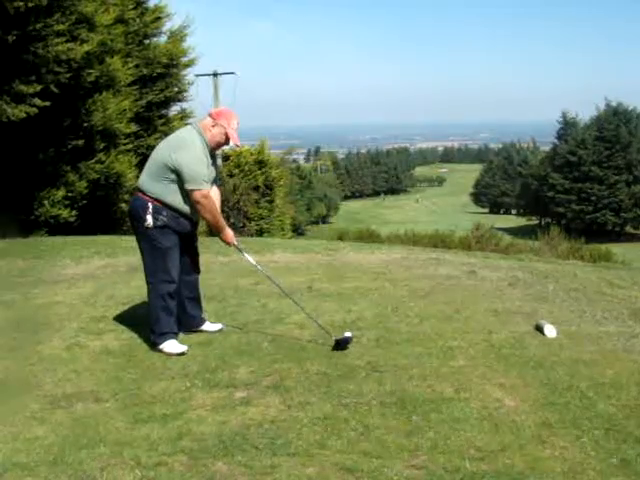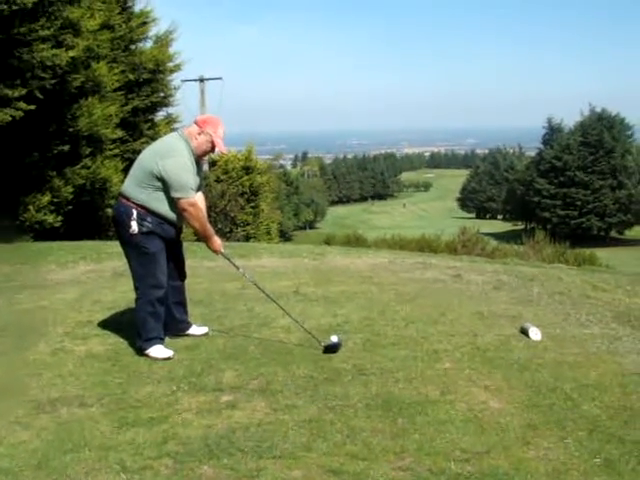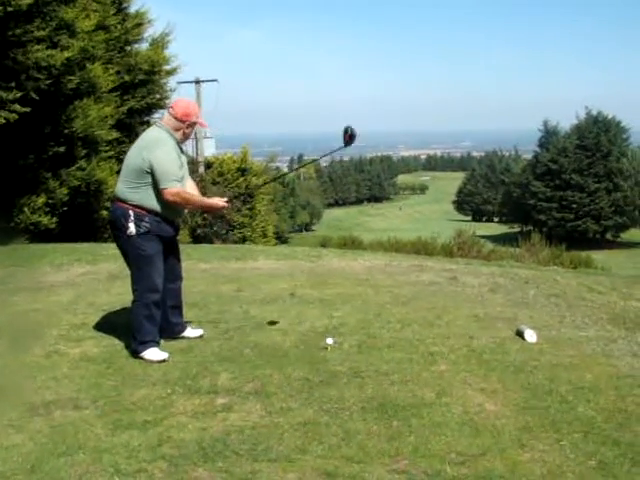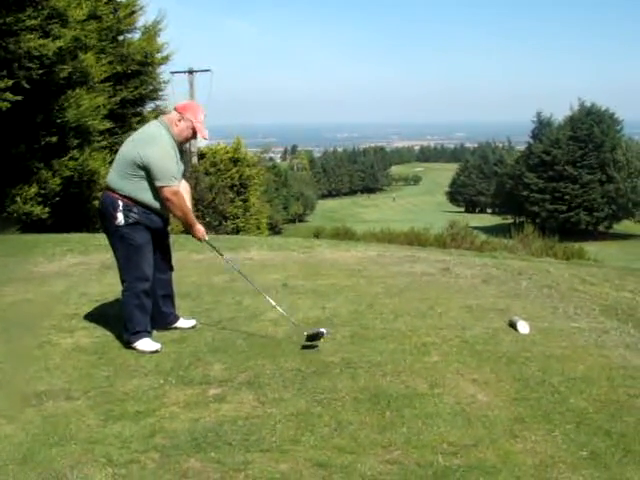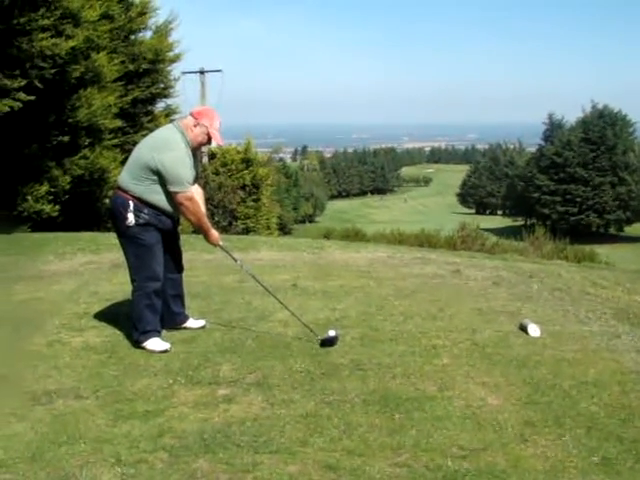
dt=1s
person 1, frame 1
left shoulder: (203, 145)
right shoulder: (190, 148)
left elbow: (212, 188)
right elbow: (201, 198)
left wrist: (217, 224)
right wrist: (222, 229)
left hip: (177, 216)
right hip: (155, 215)
left knee: (188, 271)
right knee: (164, 276)
left ankle: (191, 320)
right ankle: (163, 336)
person 1, frame 2
left shoulder: (189, 152)
right shoulder: (176, 156)
left elbow: (197, 195)
right elbow: (188, 206)
left wrist: (206, 233)
right wrist: (210, 238)
left hip: (162, 221)
right hip: (139, 221)
left knee: (174, 275)
right knee: (153, 282)
left ankle: (177, 324)
right ankle: (149, 341)
person 1, frame 3
left shoulder: (166, 140)
right shoulder: (161, 147)
left elbow: (185, 180)
right elbow: (173, 193)
left wrist: (203, 203)
right wrist: (207, 203)
left hip: (158, 222)
right hip: (137, 222)
left knee: (170, 277)
right knee: (149, 284)
left ankle: (171, 326)
right ankle: (144, 343)
person 1, frame 4
left shoulder: (170, 139)
right shoulder: (159, 144)
left elbow: (180, 183)
right elbow: (170, 194)
left wrist: (190, 218)
right wrist: (193, 225)
left hip: (148, 213)
right hip: (126, 213)
left knee: (161, 268)
right knee: (139, 275)
left ankle: (164, 317)
right ankle: (136, 334)
person 1, frame 5
left shoulder: (187, 143)
right shoulder: (173, 149)
left elbow: (194, 186)
right elbow: (185, 199)
left wrist: (205, 223)
right wrist: (207, 231)
left hip: (159, 213)
right hip: (136, 213)
left knee: (171, 267)
right knee: (149, 275)
left ankle: (174, 317)
right ankle: (145, 333)
